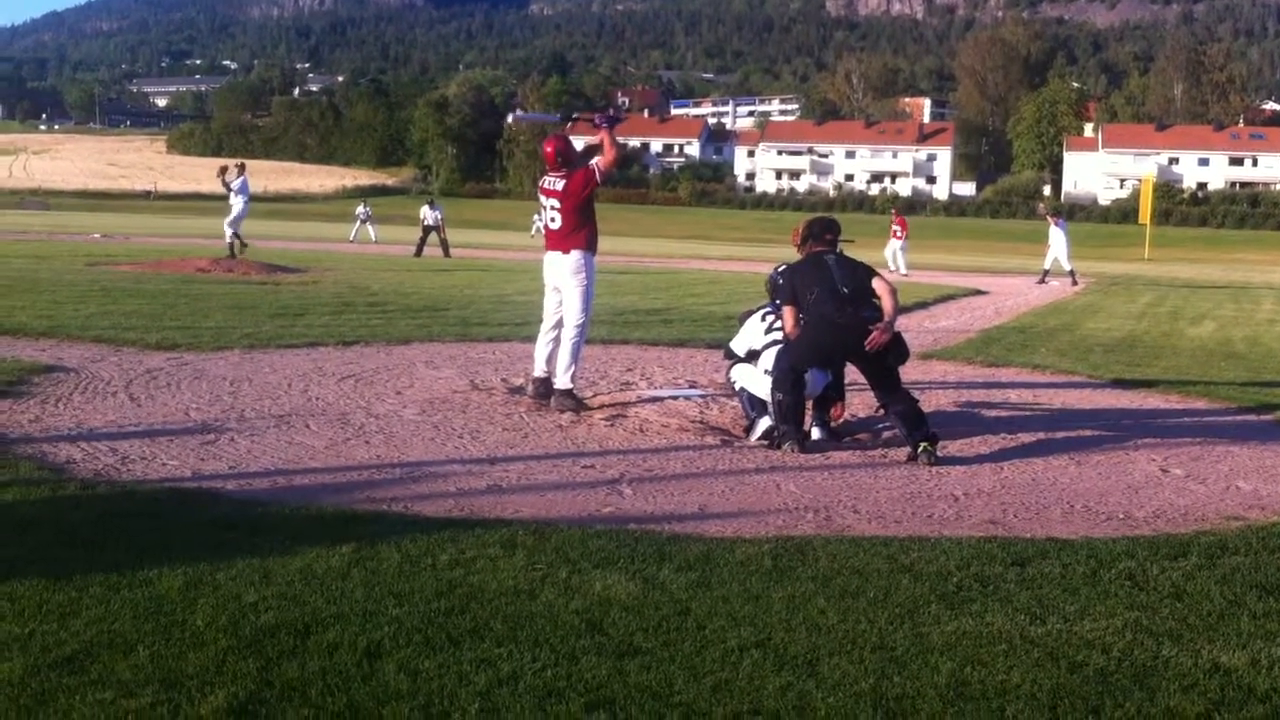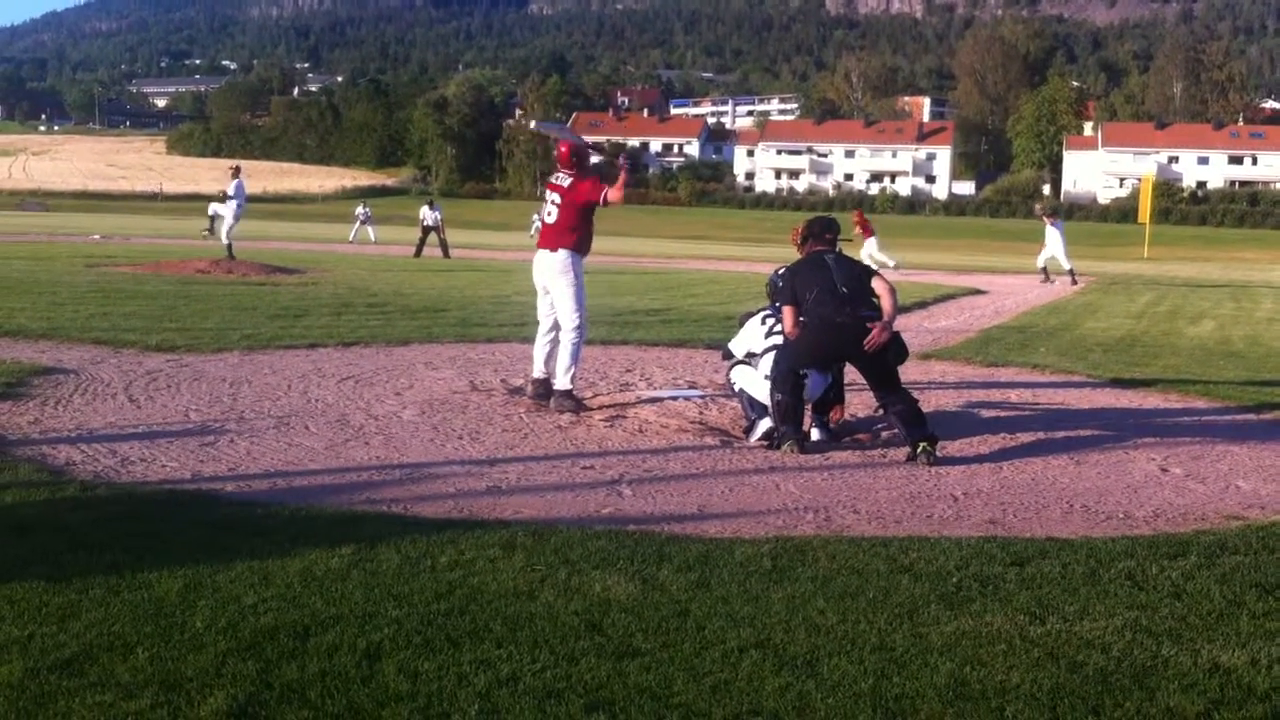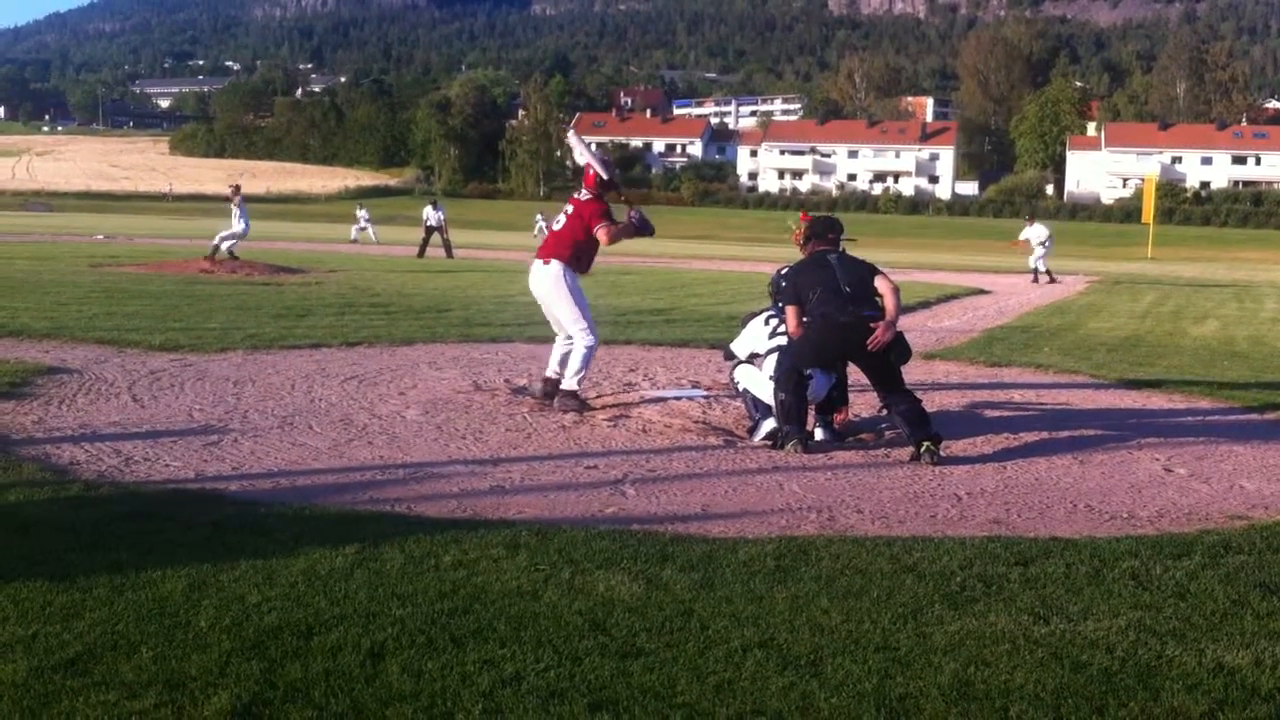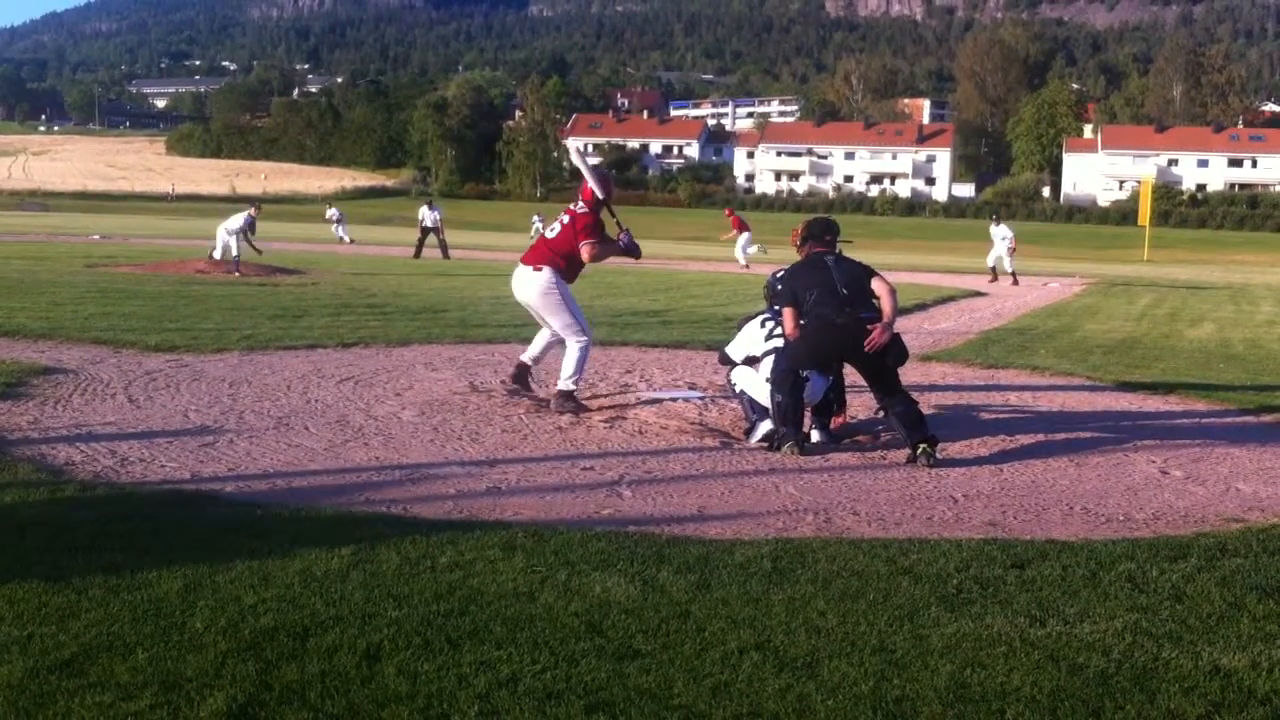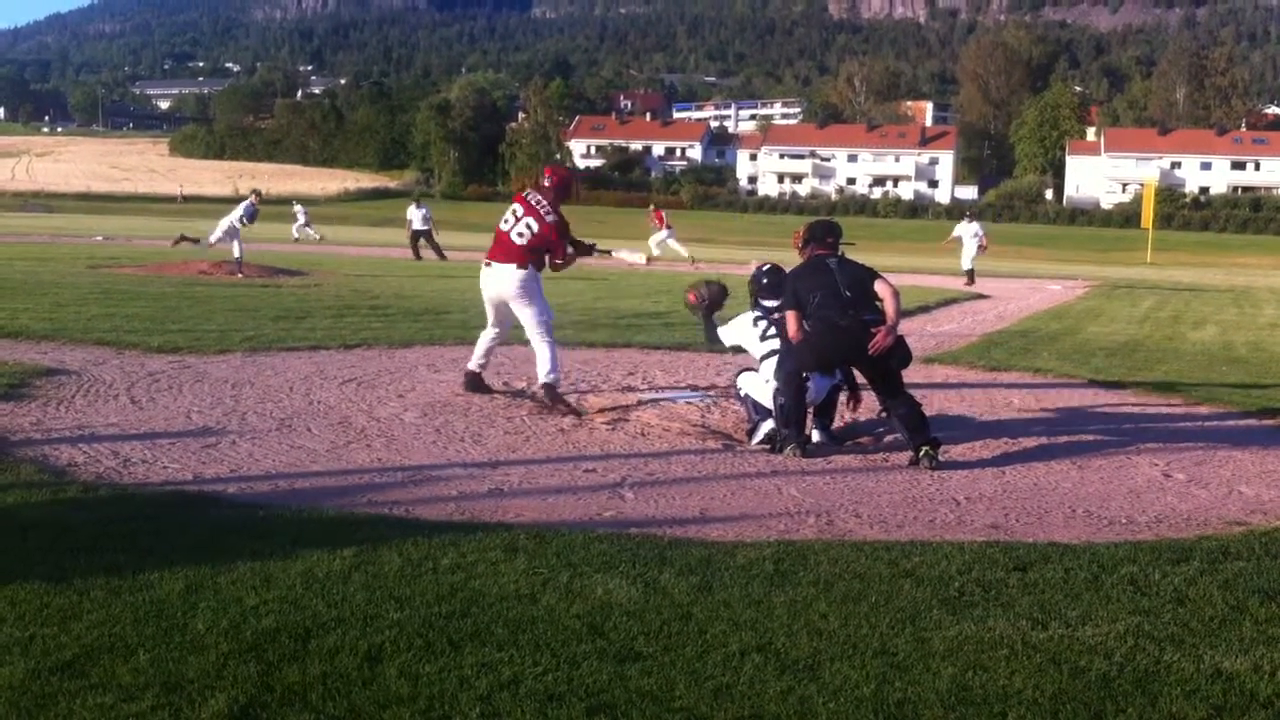
dt=0.4s
person 1, frame 1
left shoulder: (544, 182)
right shoulder: (578, 181)
left elbow: (576, 161)
right elbow: (611, 157)
left wrist: (597, 137)
right wrist: (606, 128)
left hip: (552, 260)
right hip: (575, 261)
left knee: (551, 324)
right knee: (574, 328)
left ankle: (539, 381)
right ankle: (562, 391)
person 1, frame 2
left shoulder: (554, 180)
right shoulder: (583, 184)
right elbow: (617, 196)
left wrist: (616, 170)
right wrist: (624, 170)
left hip: (542, 260)
right hip: (563, 262)
left knee: (547, 327)
right knee: (572, 330)
left ankle: (538, 382)
right ankle: (561, 393)
person 1, frame 3
left shoulder: (580, 200)
right shoulder: (595, 205)
left elbow: (606, 230)
right elbow: (606, 238)
left wrist: (631, 226)
right wrist: (632, 224)
left hip: (540, 271)
right hip: (556, 273)
left knee: (567, 334)
right knee: (586, 337)
left ankle: (549, 383)
right ankle: (567, 393)
person 1, frame 4
left shoulder: (574, 211)
right shoulder: (588, 219)
left elbow: (596, 244)
right elbow: (589, 255)
left wrist: (620, 245)
right wrist: (620, 246)
left hip: (522, 277)
right hip: (543, 280)
left knee: (556, 328)
right knee: (579, 338)
left ankle: (523, 367)
right ankle: (564, 395)
person 1, frame 5
left shoulder: (523, 198)
right shoulder: (555, 223)
right elbow: (556, 266)
left wrist: (572, 243)
right wrist: (578, 252)
left hip: (490, 272)
right hip: (518, 278)
left knee: (495, 329)
right knee: (541, 336)
left ankle: (473, 375)
right ankle: (549, 388)
person 2, frame 1
left shoulder: (796, 271)
right shoulder: (855, 265)
left elbow: (791, 327)
right elbow: (886, 289)
left wrist: (808, 350)
right wrist: (888, 324)
left hip: (826, 330)
right hip: (868, 331)
left knee: (786, 364)
right knee: (891, 390)
left ankle: (789, 436)
right ankle: (923, 443)
person 2, frame 2
left shoulder: (795, 271)
right shoulder: (855, 265)
left elbow: (790, 328)
right elbow: (886, 289)
left wrist: (808, 348)
right wrist: (887, 323)
left hip: (824, 331)
right hip: (867, 330)
left knee: (785, 366)
right knee: (890, 389)
left ankle: (789, 436)
right ankle: (922, 443)
person 2, frame 3
left shoulder: (798, 271)
right shoulder: (858, 264)
left elbow: (794, 327)
right elbow: (889, 288)
left wrist: (812, 348)
right wrist: (890, 322)
left hip: (827, 331)
right hip: (870, 330)
left knee: (788, 367)
right knee: (893, 389)
left ankle: (792, 436)
right ankle: (926, 443)
person 2, frame 4
left shoulder: (794, 273)
right shoulder: (855, 266)
left elbow: (791, 329)
right elbow: (886, 290)
left wrist: (809, 349)
right wrist: (887, 324)
left hip: (824, 332)
right hip: (867, 332)
left knee: (784, 367)
right knee: (890, 390)
left ankle: (789, 437)
right ankle: (922, 444)
person 2, frame 5
left shoulder: (797, 275)
right shoulder: (858, 268)
left elbow: (794, 332)
right elbow: (889, 291)
left wrist: (811, 353)
right wrist: (891, 326)
left hip: (828, 335)
right hip: (870, 335)
left knee: (789, 369)
right knee: (894, 392)
left ankle: (791, 440)
right ankle: (925, 447)
person 3, frame 1
left shoulder: (759, 317)
left elbow: (729, 353)
right wrist: (839, 398)
left hip: (771, 385)
right hip: (810, 385)
left knee: (736, 370)
right knee: (830, 370)
left ankle: (760, 420)
right ankle: (820, 426)
person 3, frame 2
left shoulder: (758, 320)
left elbow: (727, 354)
right elbow: (836, 363)
right wrist: (839, 401)
left hip: (770, 391)
right hip: (809, 391)
left knee: (736, 370)
right knee: (830, 372)
left ankle: (760, 421)
right ankle: (820, 426)
person 3, frame 3
left shoulder: (762, 320)
left elbow: (729, 355)
right wrist: (842, 402)
left hip: (774, 392)
right hip: (813, 393)
left knee: (740, 369)
right knee: (833, 371)
left ankle: (764, 421)
right ankle: (824, 426)
person 3, frame 4
left shoulder: (757, 323)
left elbow: (724, 359)
right elbow: (835, 366)
right wrist: (840, 404)
left hip: (771, 393)
right hip: (810, 395)
left knee: (737, 371)
right knee: (831, 373)
left ankle: (761, 423)
right ankle: (820, 428)
person 3, frame 5
left shoulder: (748, 320)
left elbow: (714, 337)
left wrist: (706, 313)
right wrist: (852, 386)
left hip: (773, 394)
right hip: (812, 393)
left knee: (744, 377)
right knee: (836, 374)
left ankle: (763, 424)
right ankle: (821, 428)
